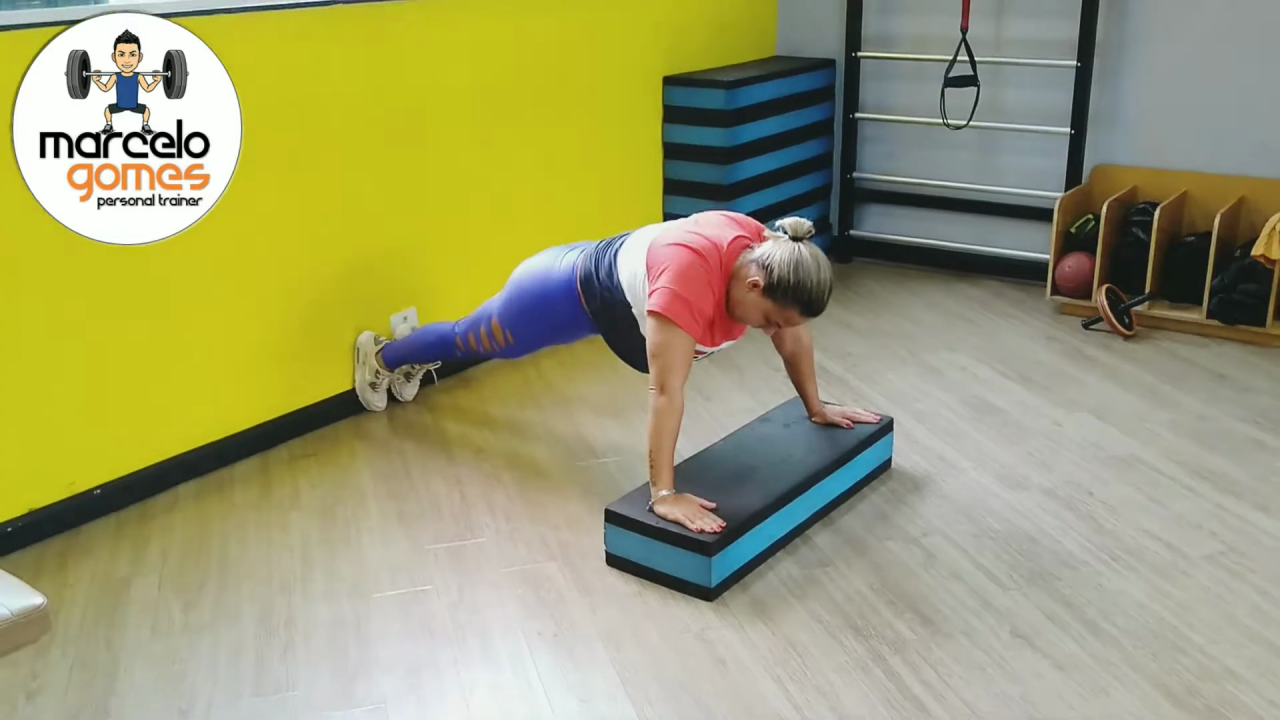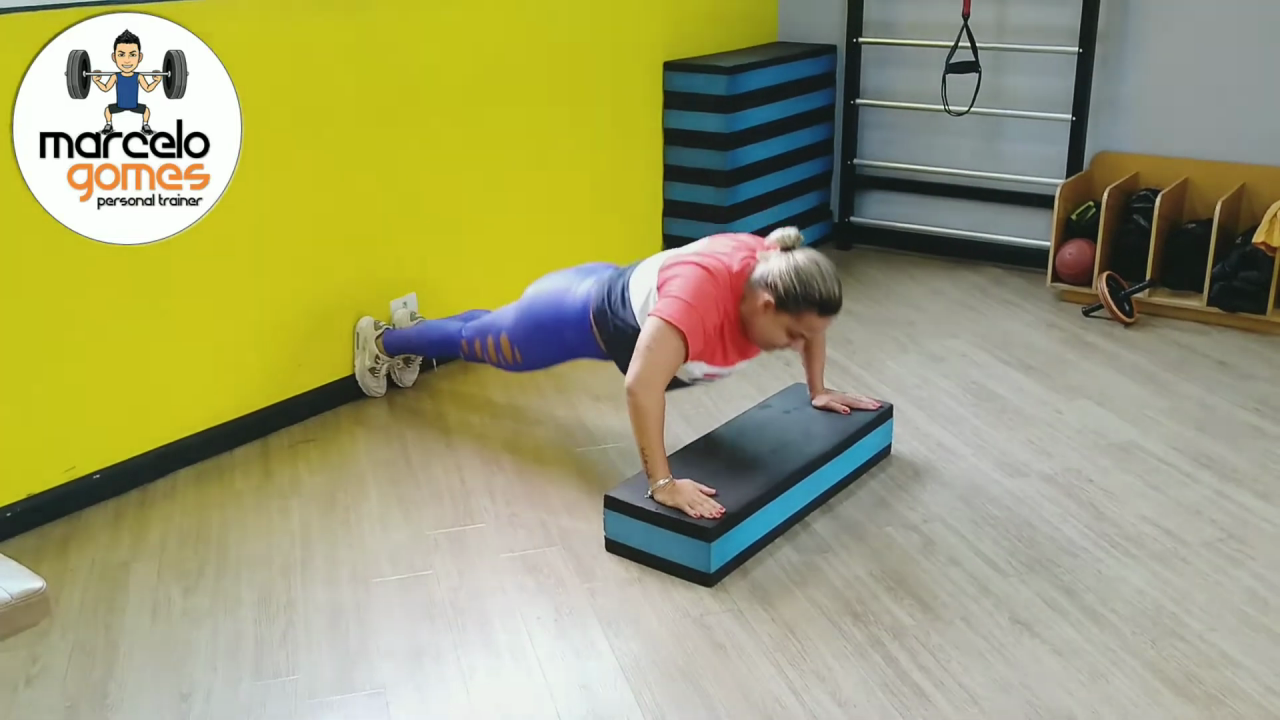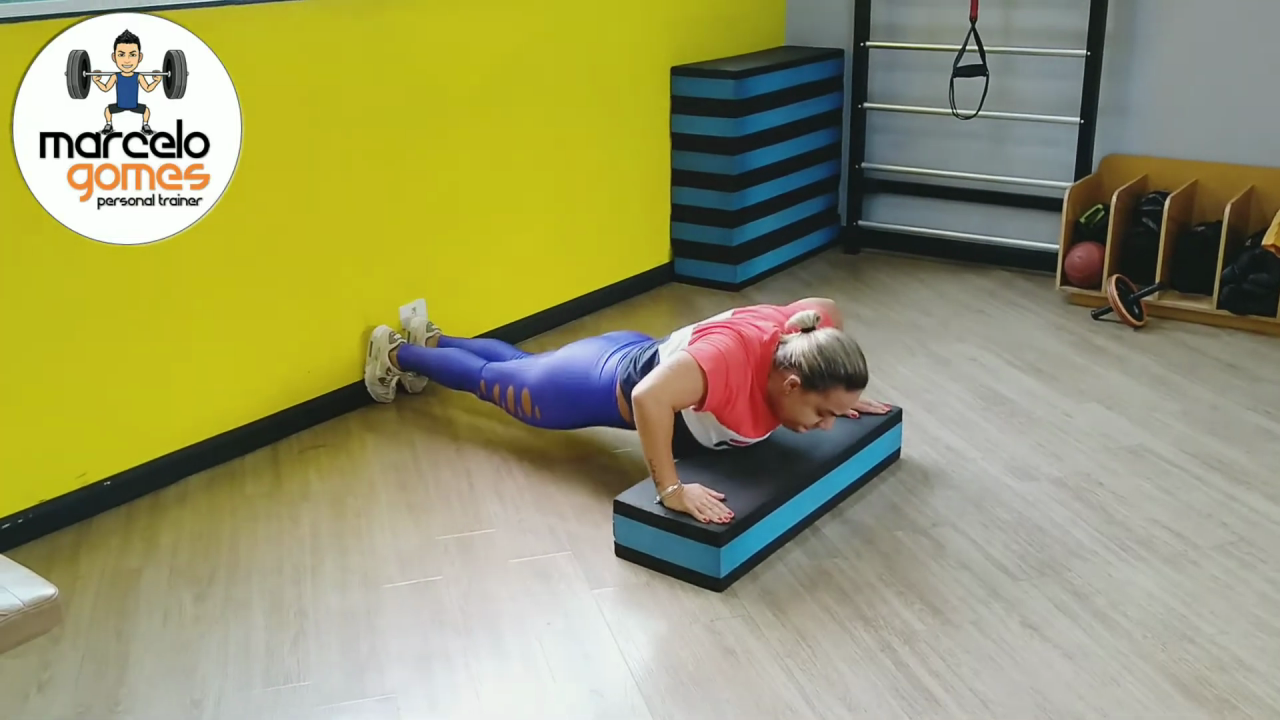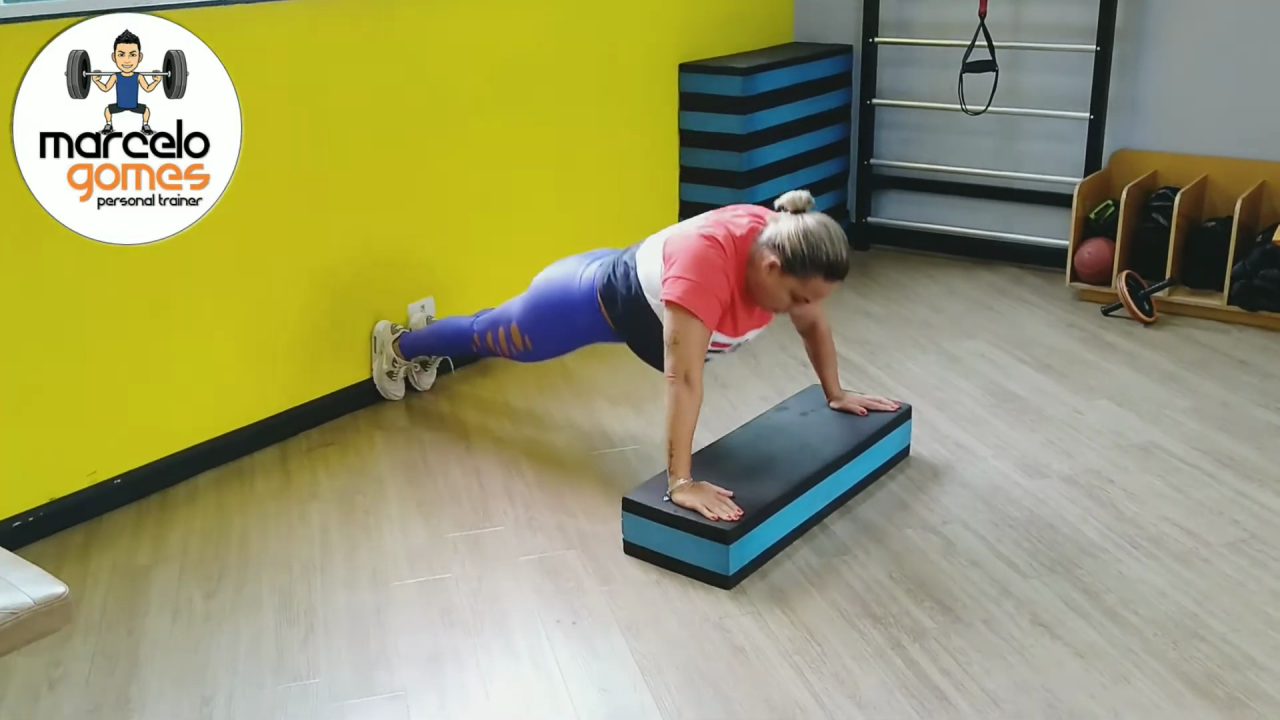
dt=0.7s
person 1, frame 1
left shoulder: (773, 261)
right shoulder: (692, 270)
left elbow: (795, 341)
right elbow: (666, 390)
left wrist: (816, 407)
right wrist: (663, 494)
left hip: (604, 290)
right hip: (567, 289)
left knee: (474, 342)
right knee: (469, 341)
left ankle: (412, 360)
right ankle: (382, 355)
person 1, frame 2
left shoulder: (779, 274)
right shoulder: (704, 292)
left elbow: (812, 323)
right elbow: (641, 385)
left wrist: (818, 390)
right wrist: (663, 484)
left hip: (618, 299)
right hip: (580, 316)
left knee: (486, 334)
right knee: (473, 343)
left ankle: (414, 324)
right ankle: (383, 340)
person 1, frame 3
left shoulder: (801, 339)
right shoulder: (734, 358)
left elbow: (828, 307)
right elbow: (648, 397)
left wrist: (837, 401)
right wrist: (671, 489)
left hip: (640, 354)
right hip: (607, 386)
left knee: (522, 362)
right knee: (491, 382)
left ankle: (431, 339)
right ankle: (396, 352)
person 1, frame 4
left shoulder: (786, 243)
right shoulder: (708, 258)
left elbow: (813, 321)
right elbow: (683, 378)
left wrist: (836, 395)
right wrist: (681, 483)
left hip: (629, 297)
right hip: (587, 298)
left knee: (494, 333)
right knee: (486, 337)
left ankle: (426, 338)
right ankle: (400, 345)
